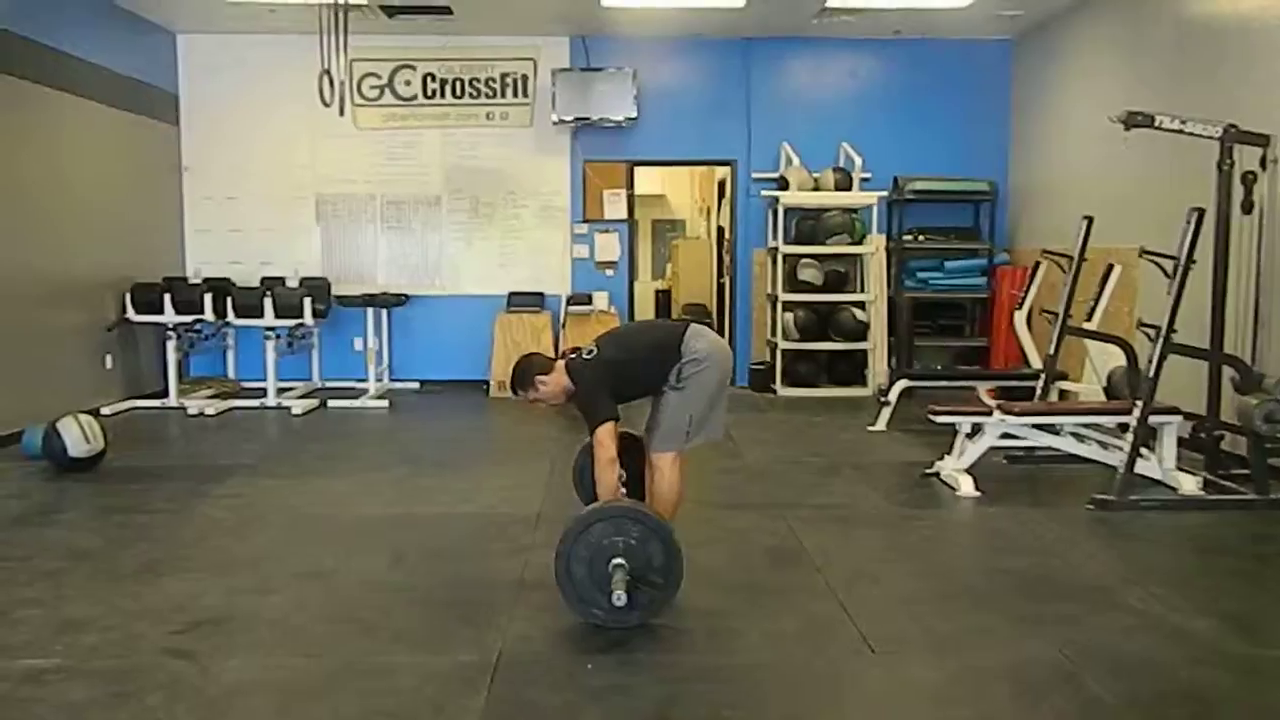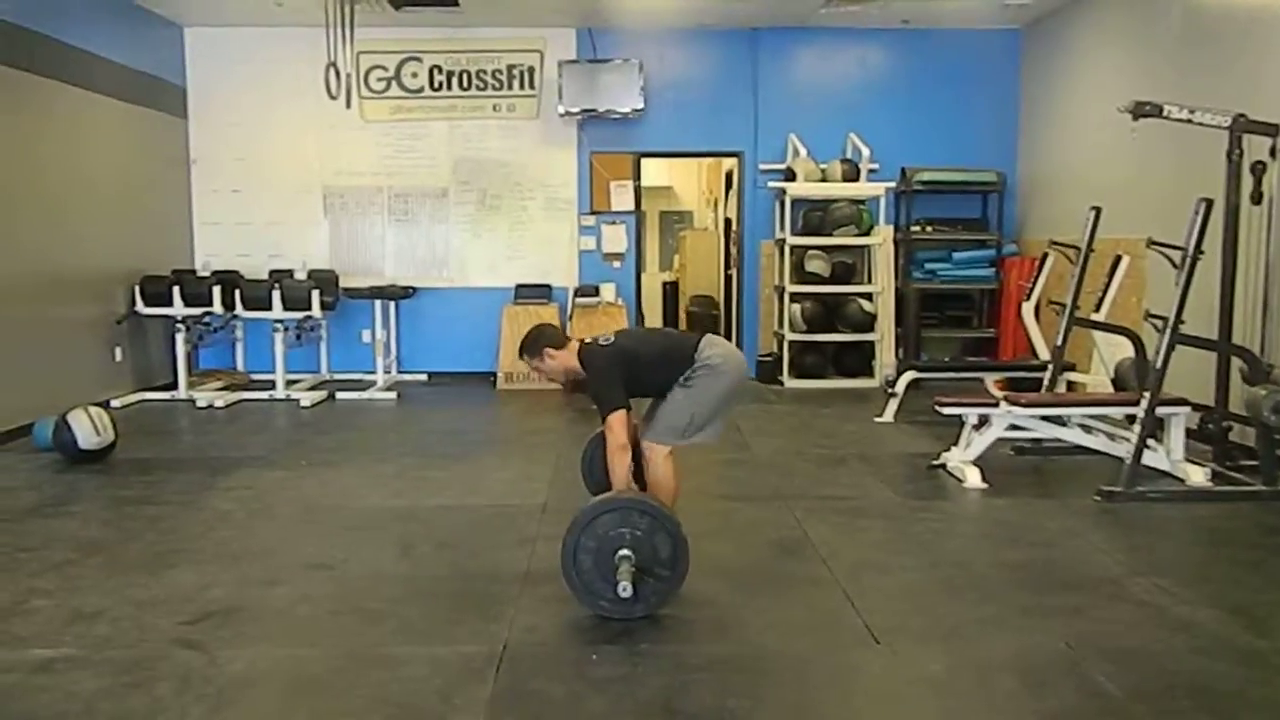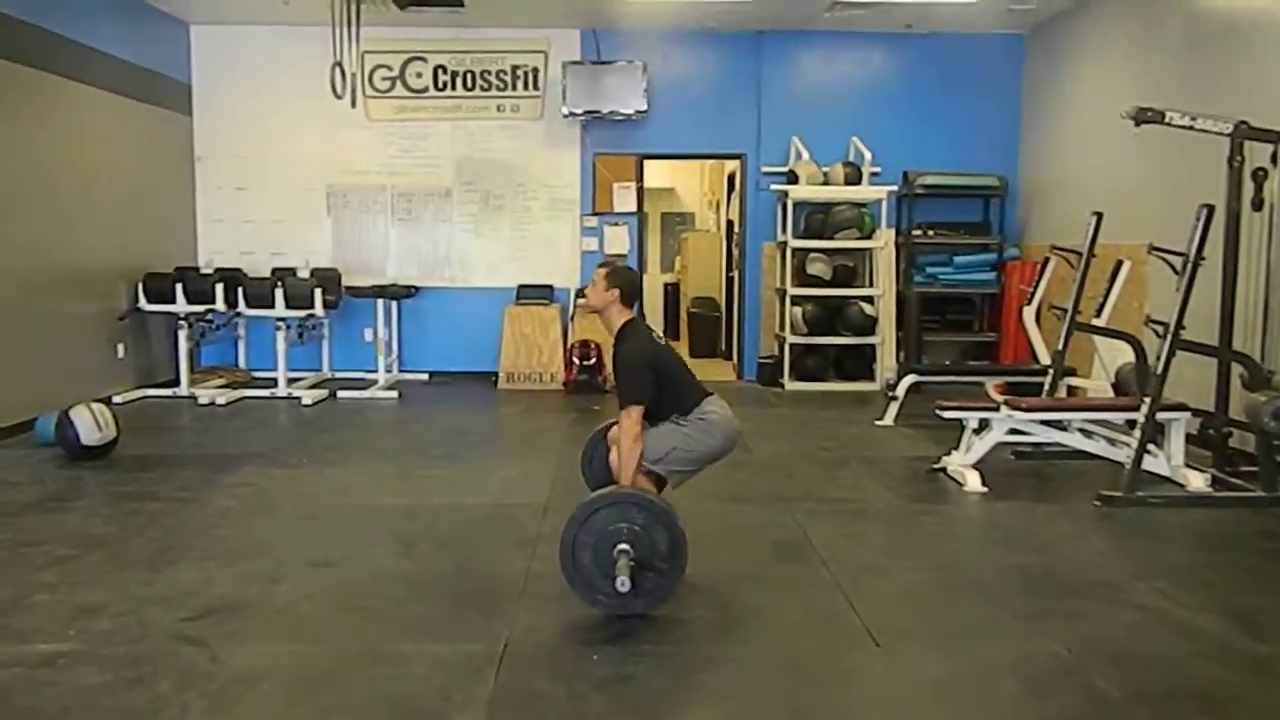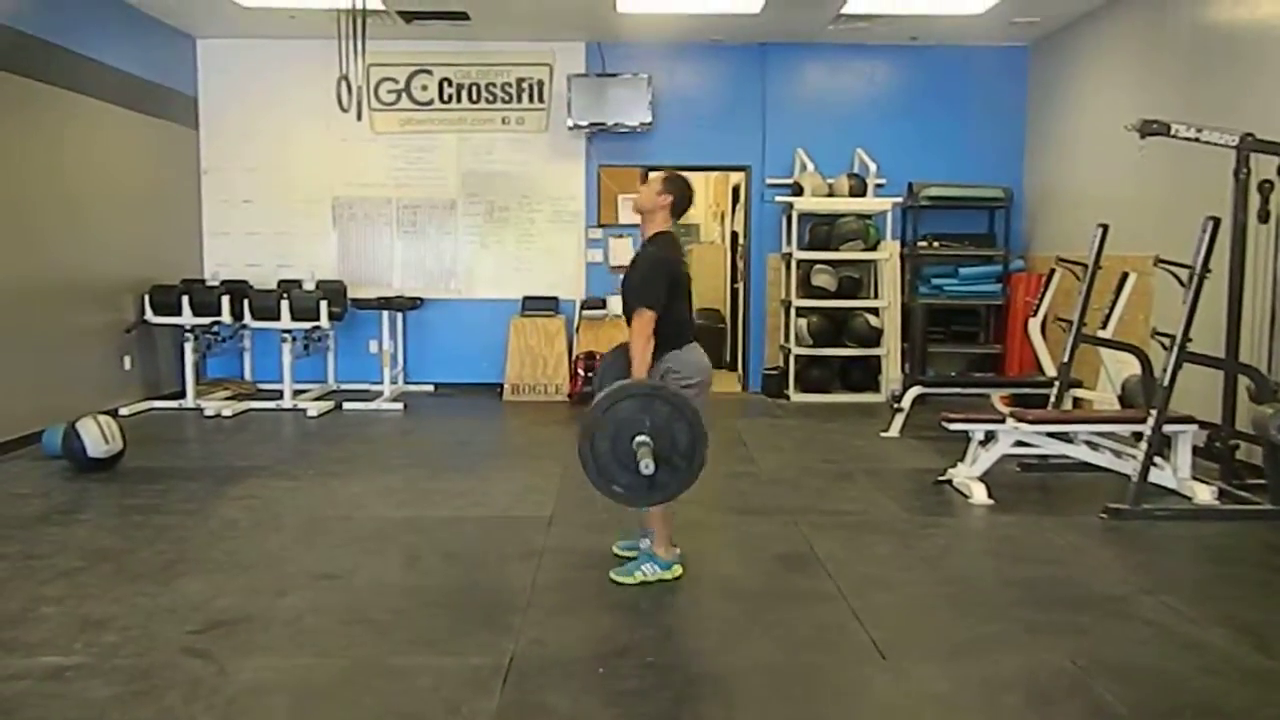
dt=0.7s
person 1, frame 1
left shoulder: (588, 382)
right shoulder: (582, 367)
left elbow: (606, 456)
right elbow: (607, 426)
right wrist: (612, 485)
left hip: (699, 355)
right hip: (698, 347)
left knee: (663, 453)
right knee: (656, 446)
person 1, frame 2
left shoulder: (599, 369)
right shoulder: (597, 354)
left elbow: (618, 442)
right elbow: (623, 416)
right wrist: (624, 476)
left hip: (715, 363)
right hip: (711, 357)
left knee: (656, 446)
right knee: (653, 438)
person 1, frame 3
left shoulder: (632, 350)
right shoulder: (636, 337)
left elbow: (632, 427)
left hip: (708, 424)
right hip: (704, 416)
left knee: (620, 460)
right knee: (616, 438)
person 1, frame 4
left shoulder: (656, 257)
right shoulder: (659, 250)
left elbow: (643, 329)
right wrist: (638, 386)
left hip: (677, 368)
right hip: (674, 362)
left ankle: (661, 557)
right ankle: (655, 537)
